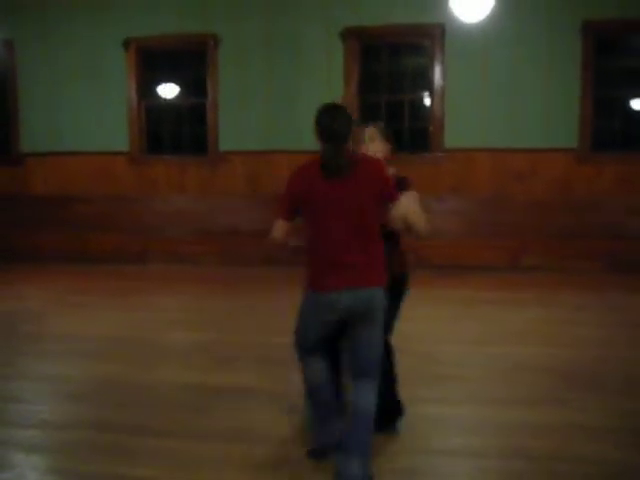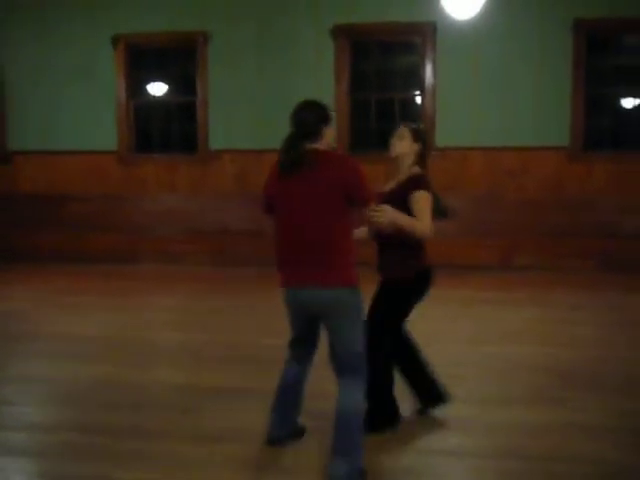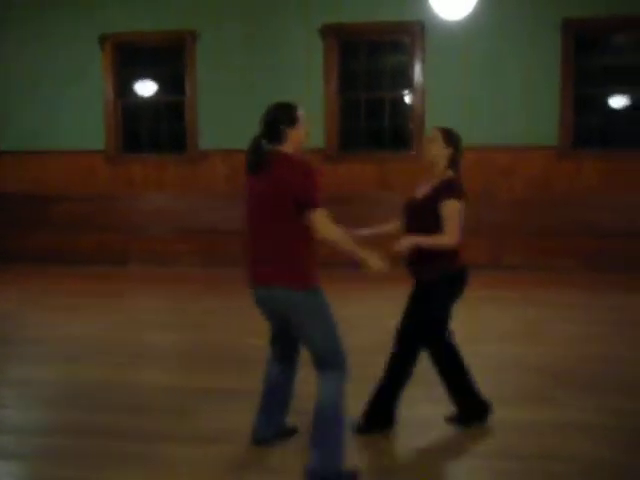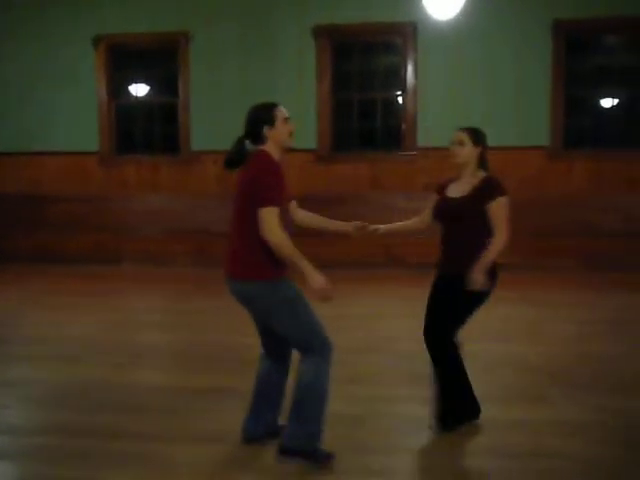
dt=0.2s
person 1, frame 1
left shoulder: (304, 176)
right shoulder: (374, 169)
left elbow: (278, 234)
right elbow: (400, 216)
left wrist: (305, 232)
left hip: (325, 290)
right hip: (370, 288)
left knee: (310, 350)
right knee: (364, 376)
left ankle: (329, 432)
person 1, frame 2
left shoulder: (278, 173)
right shoulder: (342, 166)
left hip: (295, 286)
right hip: (336, 286)
left knee: (300, 349)
right knee: (351, 374)
left ankle: (281, 426)
person 1, frame 3
left shoulder: (261, 172)
right shoulder: (298, 169)
right elbow: (323, 229)
left wrist: (337, 233)
right wrist: (367, 257)
left hip: (263, 284)
right hip: (293, 284)
left knee: (284, 350)
right knee: (332, 365)
left ankle: (268, 426)
person 1, frame 4
left shoulder: (260, 167)
right shoulder: (266, 167)
left elbow: (297, 214)
right elbow: (270, 229)
left wrist: (343, 227)
right wrist: (309, 272)
left hip: (249, 277)
right hip: (262, 278)
left knee: (277, 349)
right knee: (317, 348)
left ankle: (258, 425)
right ankle: (300, 439)
person 2, frame 1
left shoulder: (398, 184)
left elbow: (421, 227)
left wrist: (408, 215)
left hip: (389, 275)
right knee: (334, 334)
left ankle: (388, 410)
person 2, frame 2
left shoulder: (417, 182)
right shoulder: (399, 180)
left elbow: (424, 229)
left wrist: (394, 216)
right wrist: (361, 231)
left hip: (406, 276)
right hip: (401, 273)
left knee: (376, 337)
right knee: (390, 333)
left ankle: (382, 414)
right ankle: (429, 393)
person 2, frame 3
left shoulder: (449, 188)
right shoulder: (429, 185)
left elbow: (450, 238)
right elbow: (408, 223)
left wrist: (413, 241)
right wrist: (369, 232)
left hip: (440, 277)
right hip: (433, 276)
left knee: (407, 340)
right knee: (435, 338)
left ankle: (380, 417)
right ankle: (473, 407)
person 2, frame 4
left shoulder: (490, 187)
right shoulder: (447, 186)
left elbow: (501, 235)
right elbow: (422, 220)
left wrist: (481, 267)
right wrist: (386, 228)
left hip: (474, 276)
right hip: (448, 272)
left knee: (440, 333)
right knee: (434, 333)
left ankle: (458, 408)
right ankle: (463, 406)
